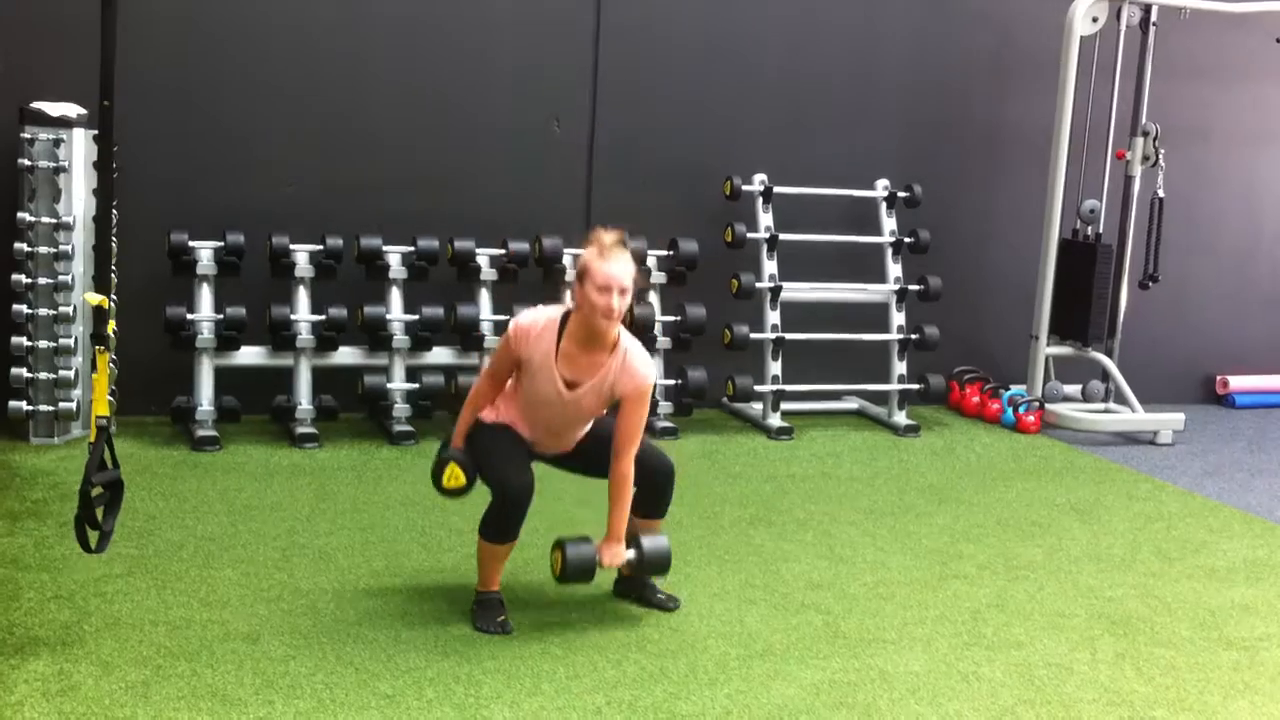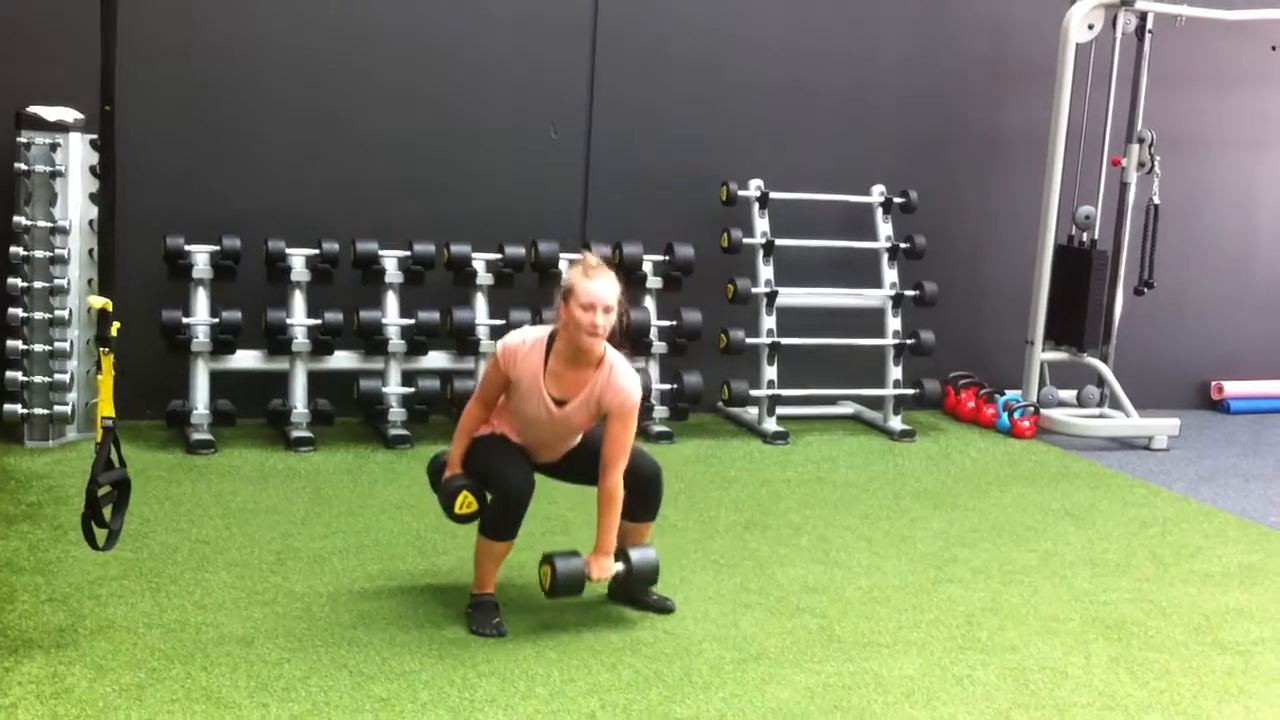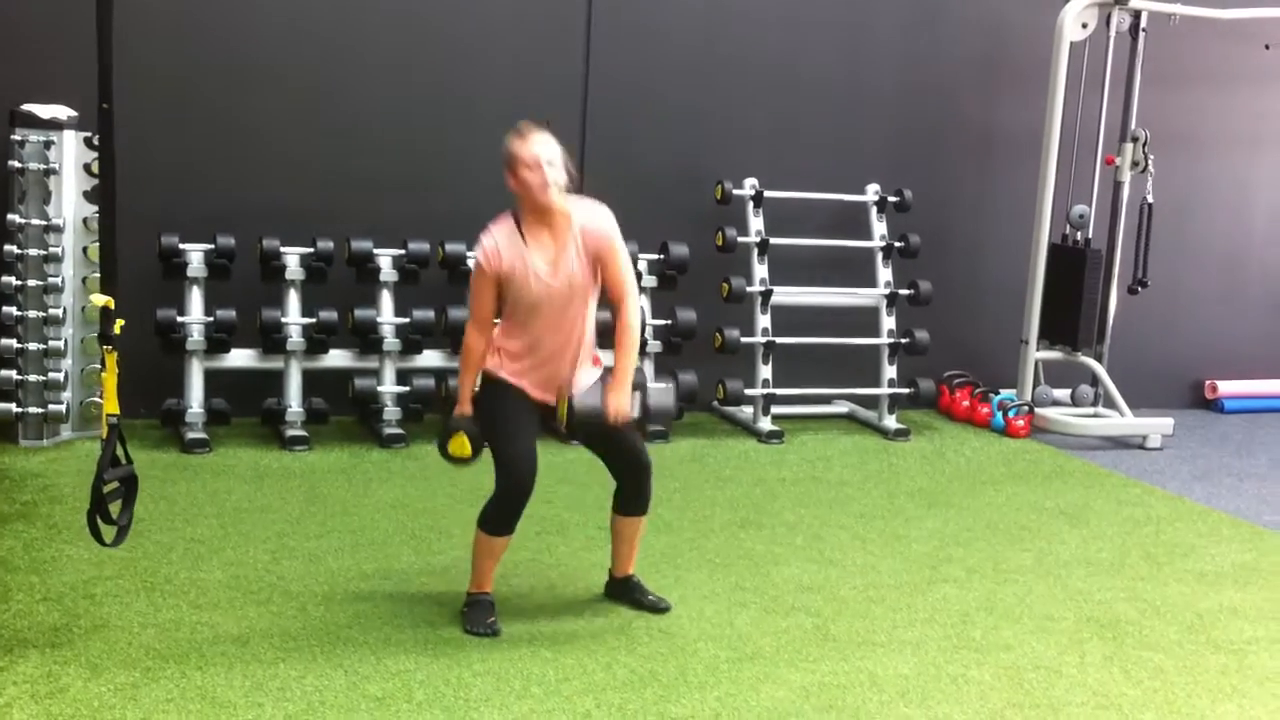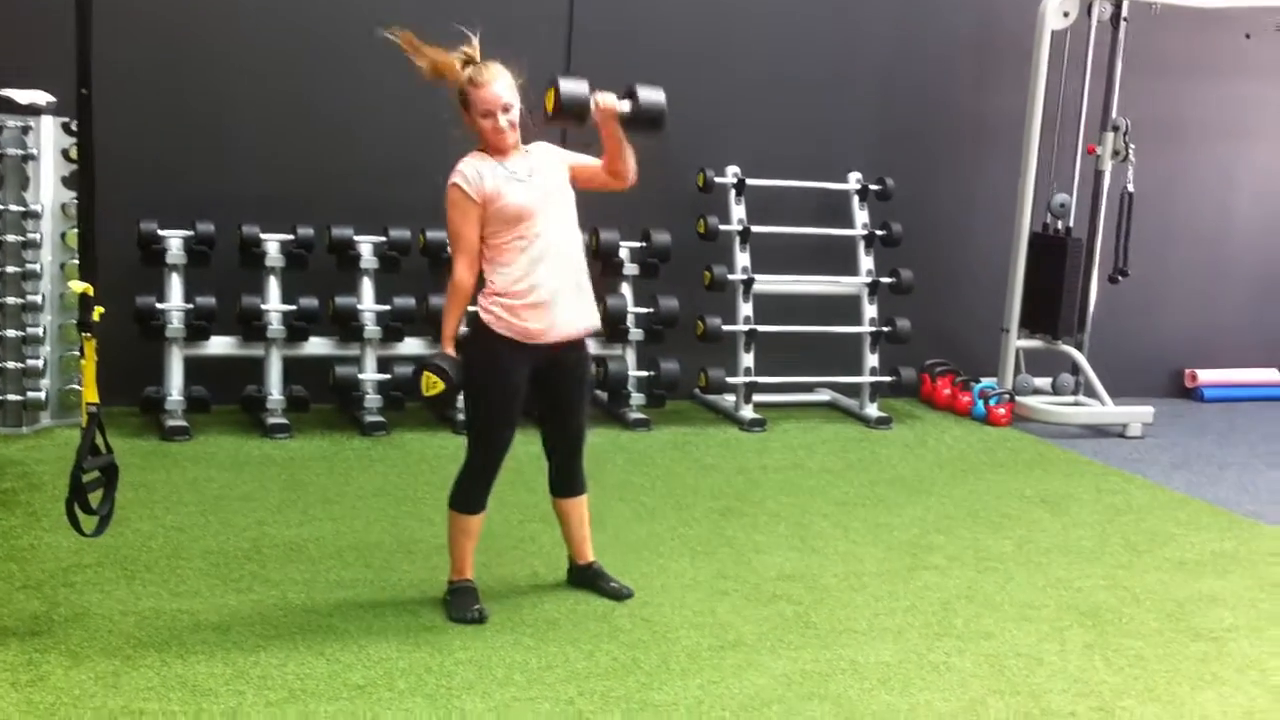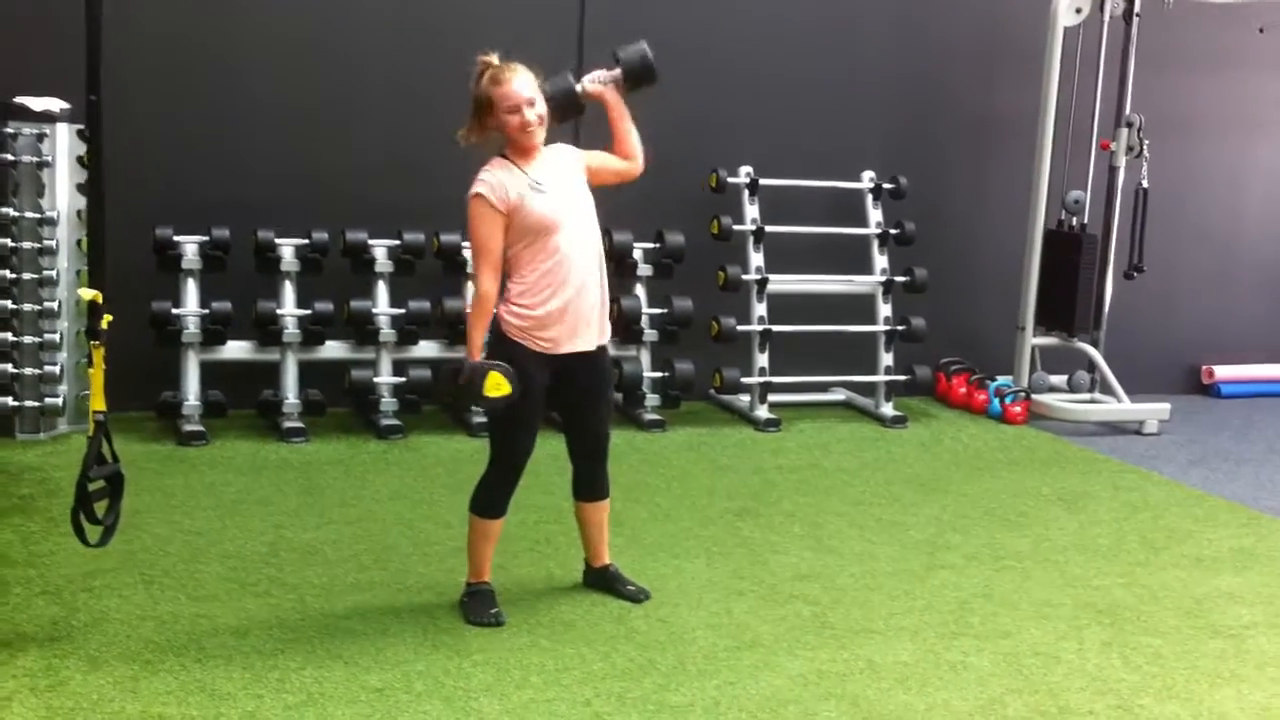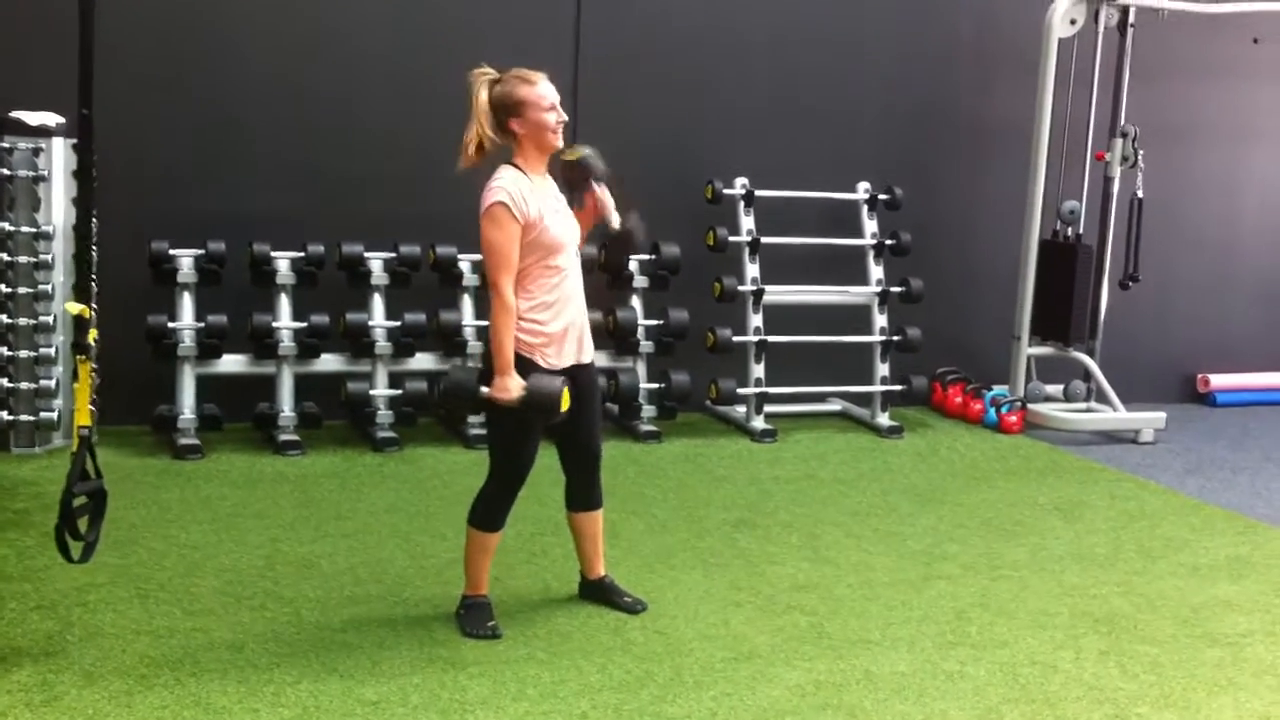
dt=0.4s
person 1, frame 1
left shoulder: (635, 365)
right shoulder: (530, 328)
left elbow: (623, 462)
right elbow: (491, 381)
left wrist: (615, 539)
right wrist: (459, 441)
left hip: (576, 435)
right hip: (505, 428)
left knee: (658, 472)
right knee: (514, 488)
left ankle: (632, 578)
right ankle: (487, 594)
person 1, frame 2
left shoulder: (621, 382)
right shoulder: (517, 348)
left elbow: (612, 476)
right elbow: (481, 405)
left wrist: (604, 552)
right wrist: (454, 463)
left hip: (567, 447)
right hip: (501, 441)
left knee: (645, 475)
right knee: (514, 486)
left ankle: (624, 582)
right ankle: (482, 596)
person 1, frame 3
left shoulder: (593, 221)
right shoulder: (497, 245)
left elbow: (627, 305)
right elbow: (479, 330)
left wrist: (621, 383)
right wrist: (465, 400)
left hip: (579, 376)
right hip: (512, 382)
left knee: (636, 466)
right knee: (517, 479)
left ankle: (622, 578)
right ankle: (478, 596)
person 1, frame 4
left shoulder: (549, 157)
right shoulder: (470, 176)
left elbow: (621, 176)
right elbow: (464, 269)
left wrist: (609, 122)
right wrist: (447, 343)
left hip: (568, 333)
right hip: (506, 337)
left knee: (568, 452)
right knee: (485, 458)
left ankle: (583, 563)
right ankle: (461, 581)
person 1, frame 5
left shoulder: (566, 160)
right shoulder: (492, 184)
left elbow: (632, 163)
right elbow: (486, 278)
left wrist: (610, 99)
right wrist: (473, 356)
left hip: (586, 341)
right hip: (525, 346)
left knee: (593, 456)
right knee: (507, 465)
left ankle: (599, 565)
right ankle: (478, 585)
person 1, frame 6
left shoulder: (547, 180)
right shoulder: (506, 192)
right elbow: (503, 288)
left wrist: (595, 209)
right wrist: (503, 372)
left hip: (574, 352)
right hip: (528, 360)
left knee: (586, 466)
right knee: (507, 479)
left ankle: (594, 578)
right ankle: (474, 598)
